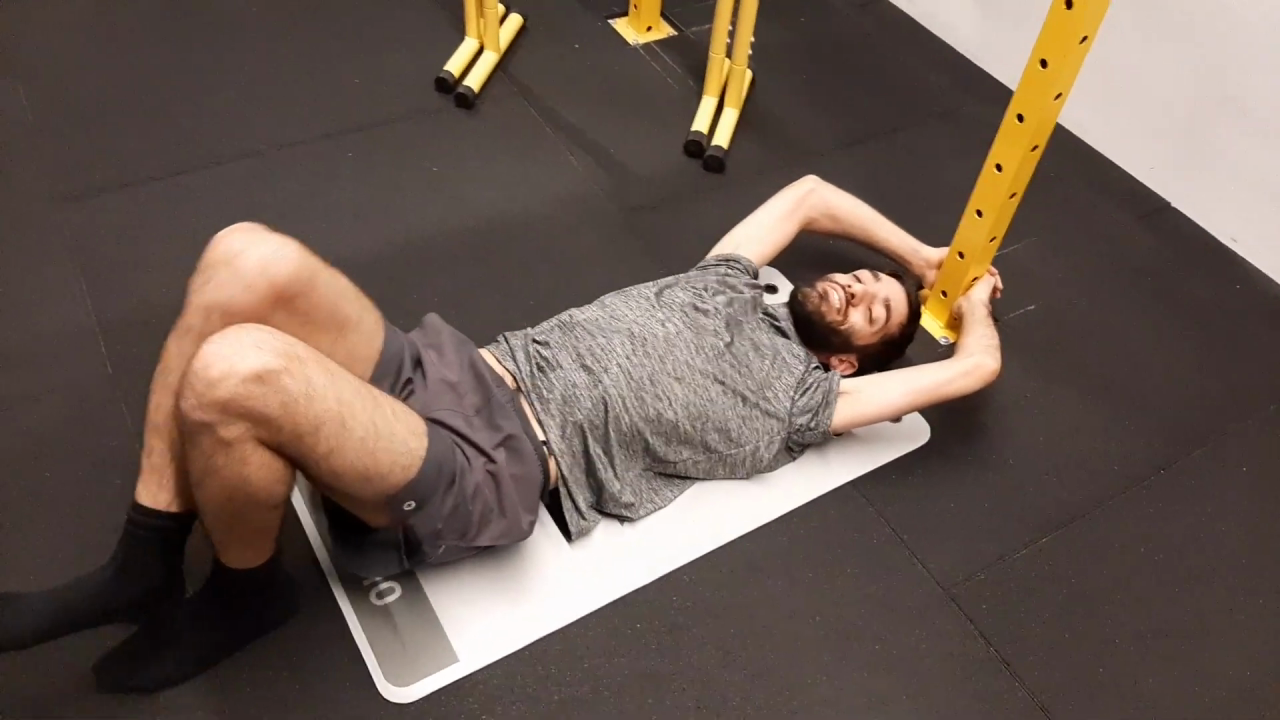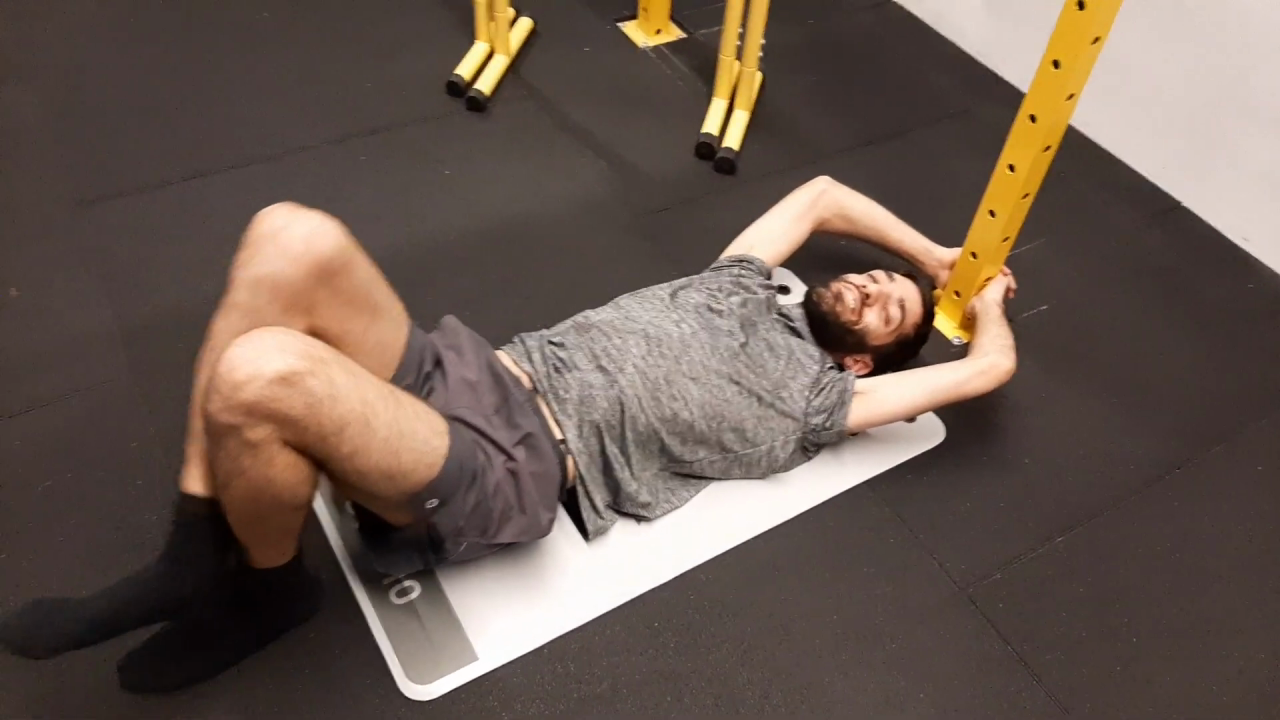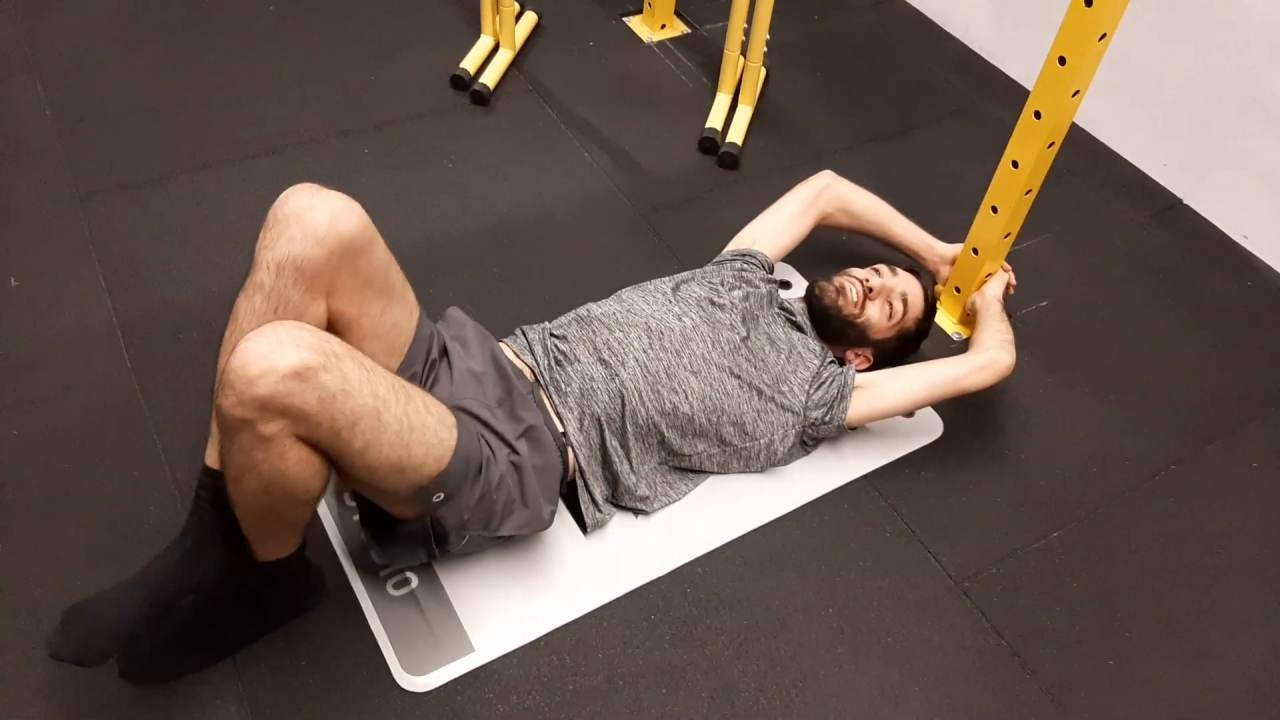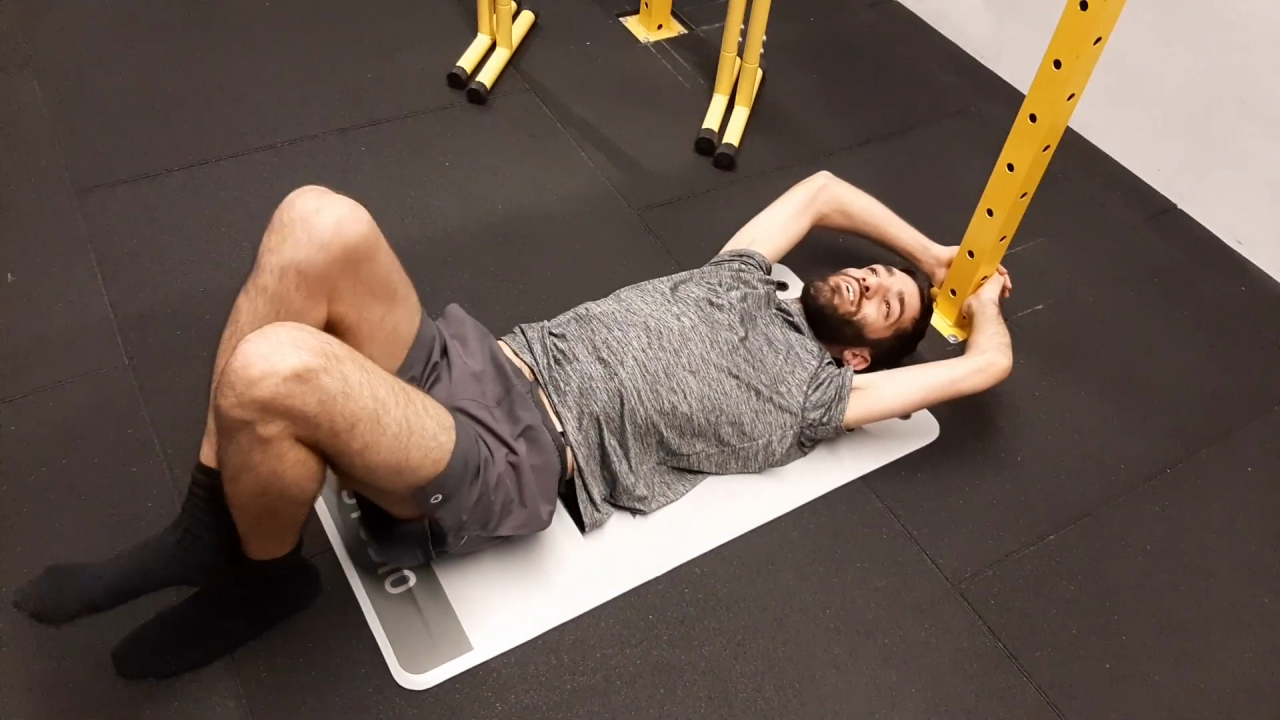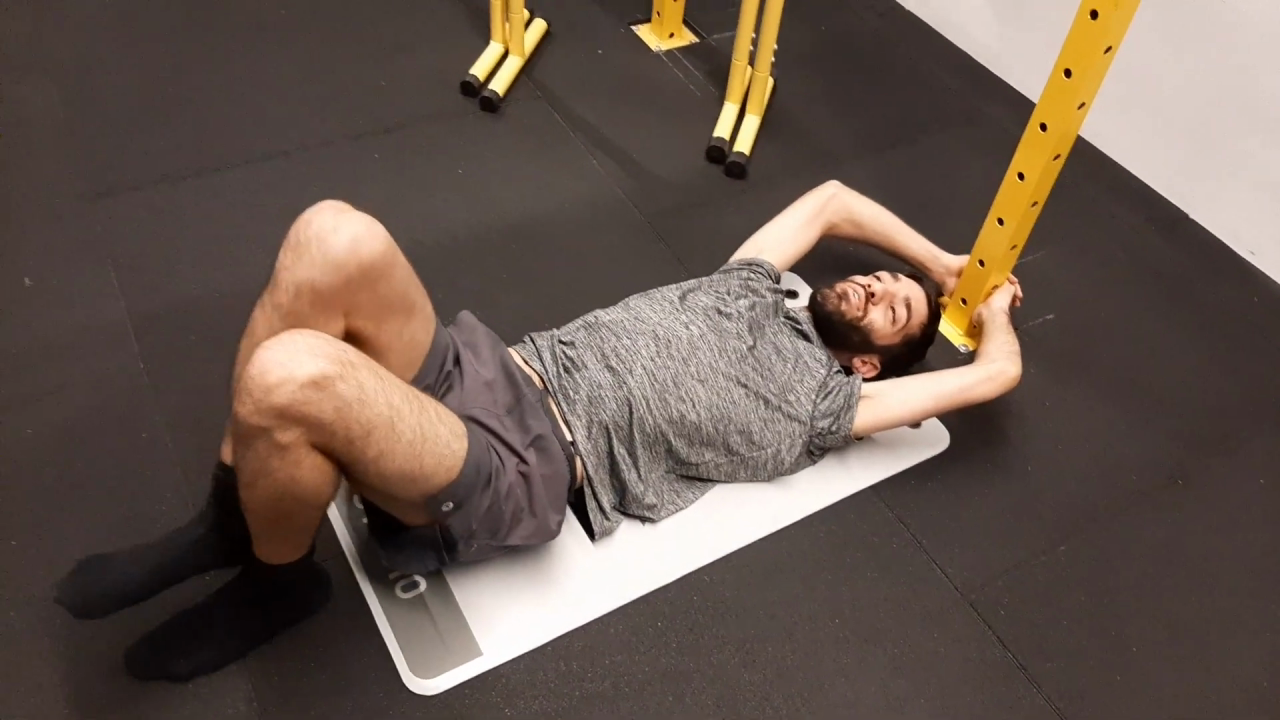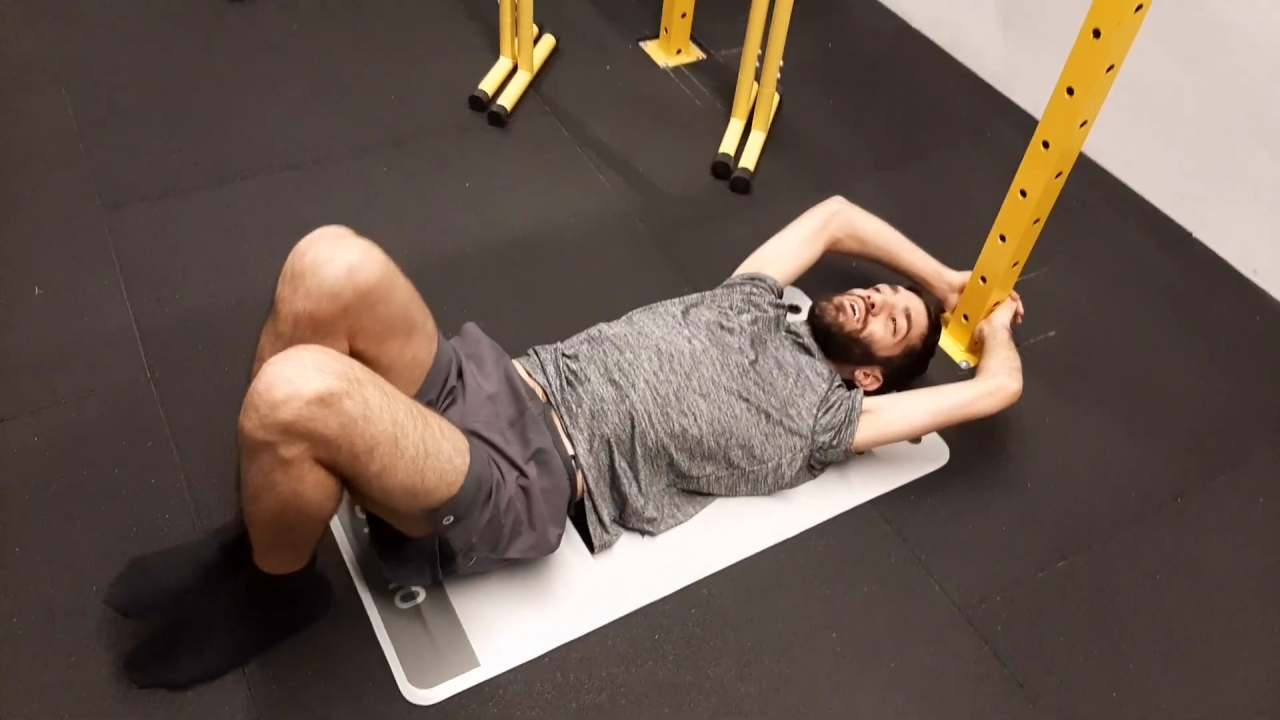
dt=0.1s
person 1, frame 1
left shoulder: (803, 399)
right shoulder: (728, 290)
left elbow: (973, 366)
right elbow: (809, 192)
right wrist: (922, 253)
left hip: (487, 473)
right hip: (463, 372)
left knee: (236, 374)
right knee: (249, 263)
left ankle: (244, 591)
right ankle: (144, 565)
person 1, frame 2
left shoulder: (819, 401)
right shoulder: (744, 290)
left elbow: (987, 367)
right elbow: (822, 192)
right wrist: (936, 253)
left hip: (506, 474)
right hip: (479, 375)
left knee: (263, 376)
right knee: (295, 241)
left ankle: (268, 590)
right ankle: (194, 560)
person 1, frame 3
left shoulder: (819, 392)
right shoulder: (745, 284)
left elbow: (987, 361)
right elbow: (826, 186)
right wrist: (937, 247)
left hip: (513, 463)
right hip: (483, 364)
left knee: (274, 371)
right knee: (316, 221)
left ankle: (271, 580)
right ankle: (211, 542)
person 1, frame 4
left shoulder: (815, 397)
right shoulder: (744, 284)
left elbow: (981, 365)
right elbow: (821, 188)
right wrist: (933, 251)
left hip: (507, 467)
right hip: (479, 368)
left knee: (274, 374)
right knee: (323, 226)
left ankle: (265, 579)
right ankle: (207, 526)
person 1, frame 5
left shoulder: (824, 402)
right shoulder: (754, 293)
left elbow: (993, 374)
right elbow: (831, 197)
right wrist: (942, 259)
left hip: (520, 472)
right hip: (492, 372)
left knee: (290, 379)
right knee: (339, 243)
left ankle: (278, 581)
right ankle: (229, 519)
person 1, frame 6
left shoulder: (828, 418)
right shoulder: (755, 308)
left elbow: (994, 389)
right elbow: (834, 214)
right wrist: (947, 277)
left hip: (521, 485)
right hip: (494, 385)
left knee: (298, 396)
right knee: (332, 267)
left ankle: (275, 590)
right ankle: (252, 537)
